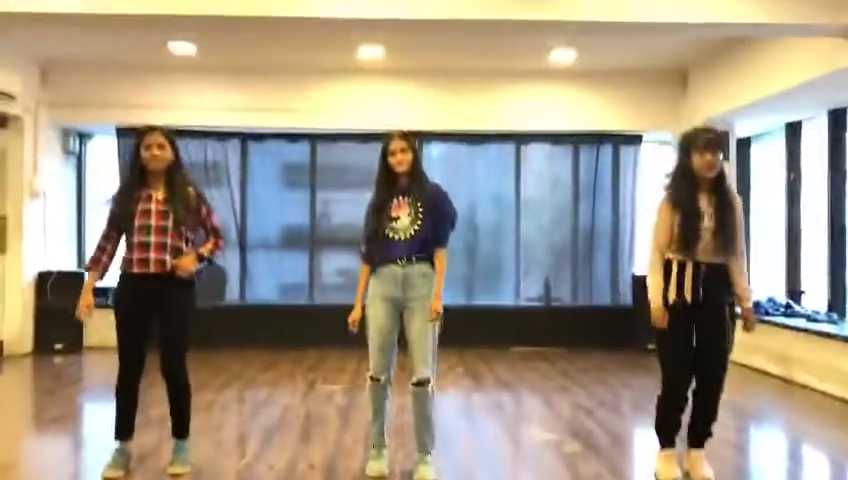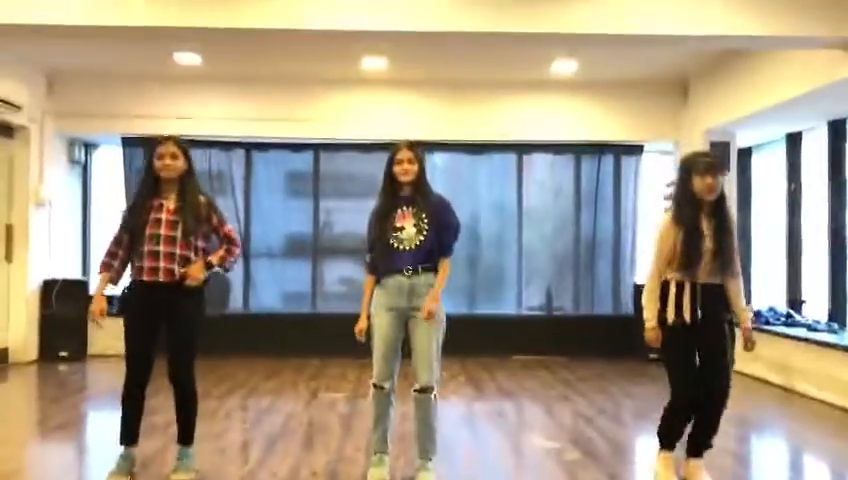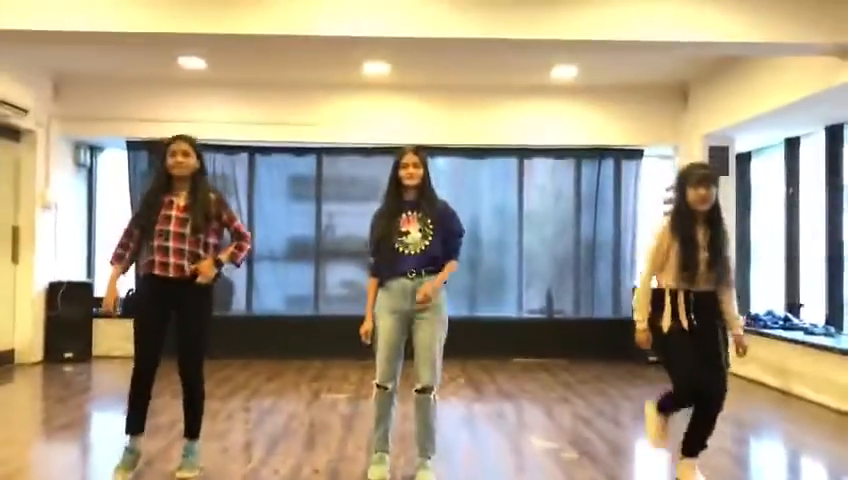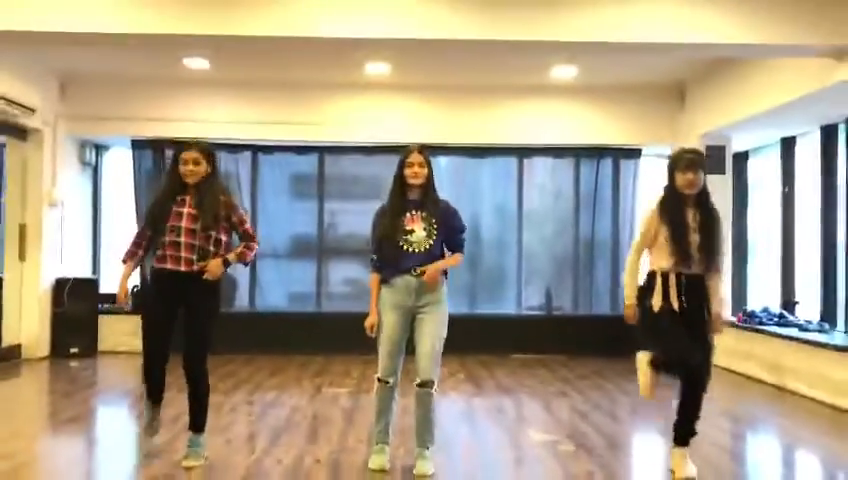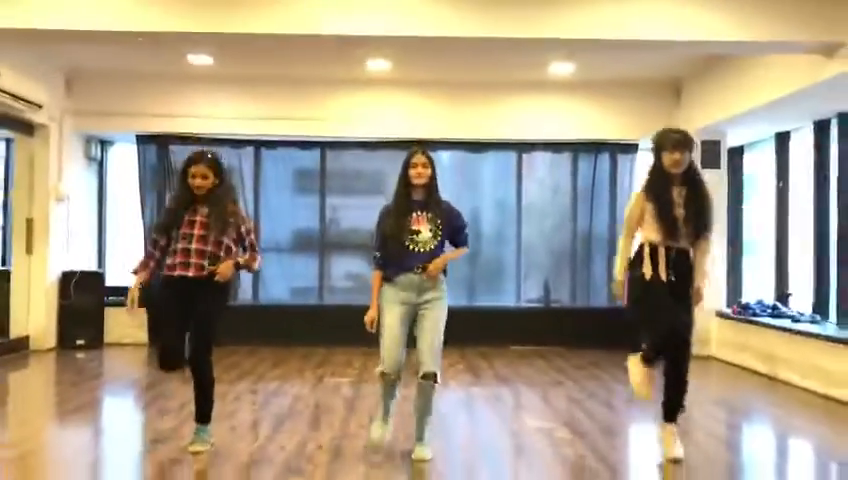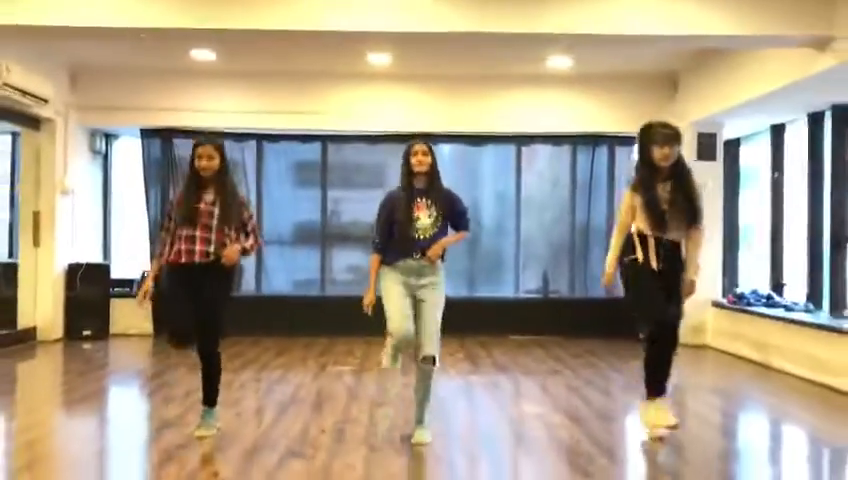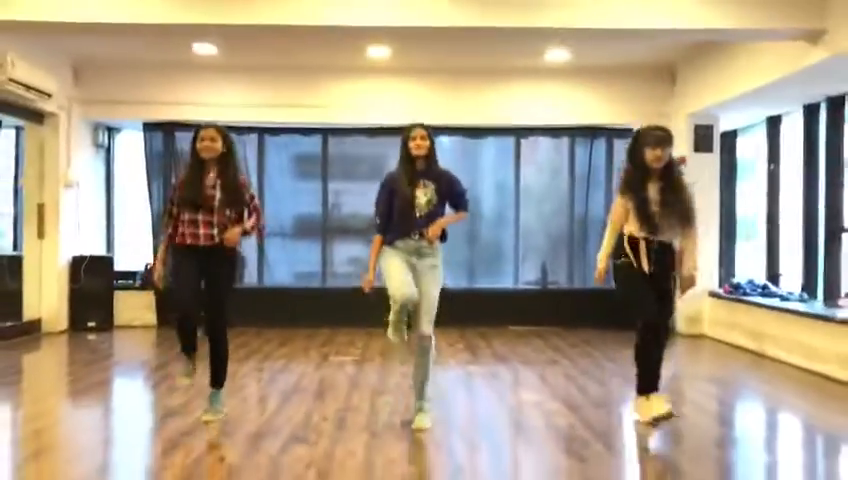
dt=0.1s
person 1, frame 1
left shoulder: (730, 201)
right shoulder: (673, 200)
left elbow: (737, 254)
right elbow: (657, 253)
left wrist: (745, 300)
right wrist: (656, 300)
left hip: (716, 289)
right hip: (678, 288)
left knee: (713, 375)
right knee: (677, 376)
left ankle: (696, 451)
right ankle: (667, 451)
person 1, frame 2
left shoulder: (725, 222)
right shoulder: (675, 221)
left elbow: (732, 275)
right elbow: (656, 273)
left wrist: (744, 321)
right wrist: (650, 320)
left hip: (713, 306)
right hip: (676, 303)
left knee: (718, 388)
right knee: (687, 390)
right ankle: (666, 453)
person 1, frame 3
left shoulder: (719, 232)
right shoulder: (671, 230)
left elbow: (726, 284)
right elbow: (647, 277)
left wrist: (735, 327)
right wrist: (641, 322)
left hip: (707, 313)
right hip: (670, 312)
left knee: (716, 391)
right knee: (693, 384)
right ankle: (659, 411)
person 1, frame 4
left shoulder: (710, 217)
right shoulder: (660, 214)
left elbow: (714, 267)
right elbow: (635, 255)
left wrist: (717, 308)
right wrist: (630, 298)
left hip: (695, 297)
right hip: (660, 294)
left knee: (699, 377)
right knee: (687, 361)
left ankle: (680, 451)
right ankle: (651, 361)
person 1, frame 5
left shoulder: (700, 194)
right shoulder: (648, 193)
left elbow: (703, 240)
right elbow: (627, 233)
left wrist: (698, 280)
right wrist: (621, 274)
left hip: (681, 270)
right hip: (649, 268)
left knee: (680, 351)
right knee: (674, 328)
left ankle: (669, 427)
right ankle: (643, 360)
person 1, frame 6
left shoulder: (688, 187)
right shoulder: (638, 186)
left elbow: (694, 232)
right elbow: (621, 227)
left wrist: (691, 273)
right wrist: (611, 266)
left hip: (671, 260)
right hip: (639, 256)
left knee: (667, 332)
right knee: (662, 321)
left ankle: (652, 403)
right ankle: (655, 400)
person 1, frame 7
left shoulder: (679, 188)
right shoulder: (629, 188)
left elbow: (688, 230)
right elbow: (614, 227)
left wrist: (688, 268)
right wrist: (602, 263)
left hip: (663, 260)
right hip: (631, 259)
left knee: (658, 330)
right knee: (651, 323)
left ankle: (644, 399)
right ankle: (650, 395)
person 2, frame 1
left shoulder: (433, 196)
right shoulder: (378, 201)
left elbow: (441, 248)
right elbow: (368, 255)
left wrist: (437, 295)
right wrist: (358, 303)
left hip: (420, 282)
right hip: (382, 285)
left knee: (422, 374)
right knee: (378, 371)
right ankle: (377, 449)
person 2, frame 2
left shoulder: (437, 206)
right shoulder: (381, 211)
left elbow: (445, 258)
right elbow: (372, 265)
left wrist: (435, 296)
right wrist: (364, 312)
left hip: (424, 292)
right hip: (387, 294)
left knee: (426, 380)
right knee: (382, 379)
person 2, frame 3
left shoulder: (440, 211)
right shoulder: (384, 215)
left elbow: (453, 259)
right elbow: (375, 268)
left wrist: (437, 282)
right wrist: (368, 314)
left hip: (429, 299)
right hip: (390, 297)
left knee: (426, 381)
right knee: (385, 379)
person 2, frame 4
left shoulder: (443, 211)
right shoulder: (387, 213)
left elbow: (458, 253)
right elbow: (377, 264)
left wrist: (440, 266)
right wrist: (373, 309)
left hip: (431, 296)
right hip: (394, 293)
left knee: (427, 376)
right knee: (387, 373)
left ankle: (424, 451)
right ankle: (380, 445)
person 2, frame 5
left shoulder: (445, 211)
right shoulder: (391, 213)
left elbow: (463, 246)
right elbow: (379, 261)
left wrist: (444, 259)
right wrist: (374, 305)
left hip: (432, 293)
right hip: (397, 290)
left knee: (429, 370)
right knee: (391, 365)
left ankle: (420, 438)
right ankle: (383, 416)
person 2, frame 6
left shoulder: (445, 198)
right shoulder: (393, 200)
left elbow: (464, 229)
right elbow: (379, 245)
left wrist: (443, 242)
right wrist: (371, 288)
left hip: (430, 277)
right hip: (396, 274)
left knee: (428, 353)
right knee: (402, 333)
left ankle: (420, 422)
right ankle: (394, 343)
person 2, frame 7
left shoulder: (444, 179)
right shoulder: (392, 181)
left elbow: (463, 209)
right elbow: (380, 226)
left wrist: (442, 222)
right wrist: (371, 268)
left hip: (429, 256)
right hip: (396, 252)
left knee: (424, 330)
right knee: (405, 297)
left ankle: (421, 404)
right ankle: (397, 319)
person 3, frame 1
left shoulder: (188, 195)
right shoulder: (128, 196)
left elbow: (216, 235)
right elbow: (108, 242)
left wrist: (197, 256)
right wrist: (88, 288)
left hip: (175, 288)
right hip: (133, 287)
left knee: (174, 367)
right knee: (129, 367)
left ankle: (181, 447)
right ankle: (123, 448)
person 3, frame 2
left shoulder: (200, 205)
right shoulder: (141, 204)
left elbow: (231, 244)
right elbow: (119, 248)
left wrist: (206, 264)
right wrist: (100, 292)
left hip: (184, 295)
right hip: (142, 294)
left knee: (180, 374)
right knee: (136, 373)
person 3, frame 3
left shoulder: (211, 202)
right shoulder: (153, 200)
left elbow: (243, 239)
right elbow: (130, 241)
left wrist: (216, 261)
right wrist: (113, 282)
left hip: (193, 290)
right hip: (153, 288)
left knee: (190, 369)
right knee: (144, 366)
left ankle: (191, 450)
right ankle: (132, 446)
person 3, frame 4
left shoulder: (221, 203)
right shoulder: (165, 200)
left elbow: (250, 239)
right elbow: (143, 239)
left wrist: (224, 258)
right wrist: (125, 276)
left hip: (202, 286)
right hip: (162, 282)
left knee: (194, 361)
right knee: (154, 356)
left ankle: (196, 441)
right ankle: (153, 408)
person 3, frame 5
left shoulder: (230, 212)
right shoulder: (175, 209)
left elbow: (253, 250)
right elbow: (155, 249)
left wrist: (234, 264)
right wrist: (137, 283)
left hip: (210, 290)
right hip: (174, 287)
left knee: (199, 359)
right knee: (170, 354)
left ankle: (202, 429)
person 3, frame 6
left shoulder: (233, 199)
right shoulder: (182, 198)
left elbow: (253, 234)
right elbow: (166, 239)
left wrist: (238, 249)
right wrist: (150, 277)
left hip: (216, 273)
right hip: (182, 271)
left knee: (208, 342)
left ankle: (209, 412)
person 3, frame 7
left shoulder: (235, 181)
right shoulder: (185, 181)
left elbow: (255, 212)
right elbow: (171, 221)
left wrist: (241, 229)
right wrist: (159, 260)
left hip: (220, 255)
right hip: (186, 252)
left knee: (216, 323)
right knee: (185, 306)
left ankle: (216, 395)
right ankle: (189, 357)
